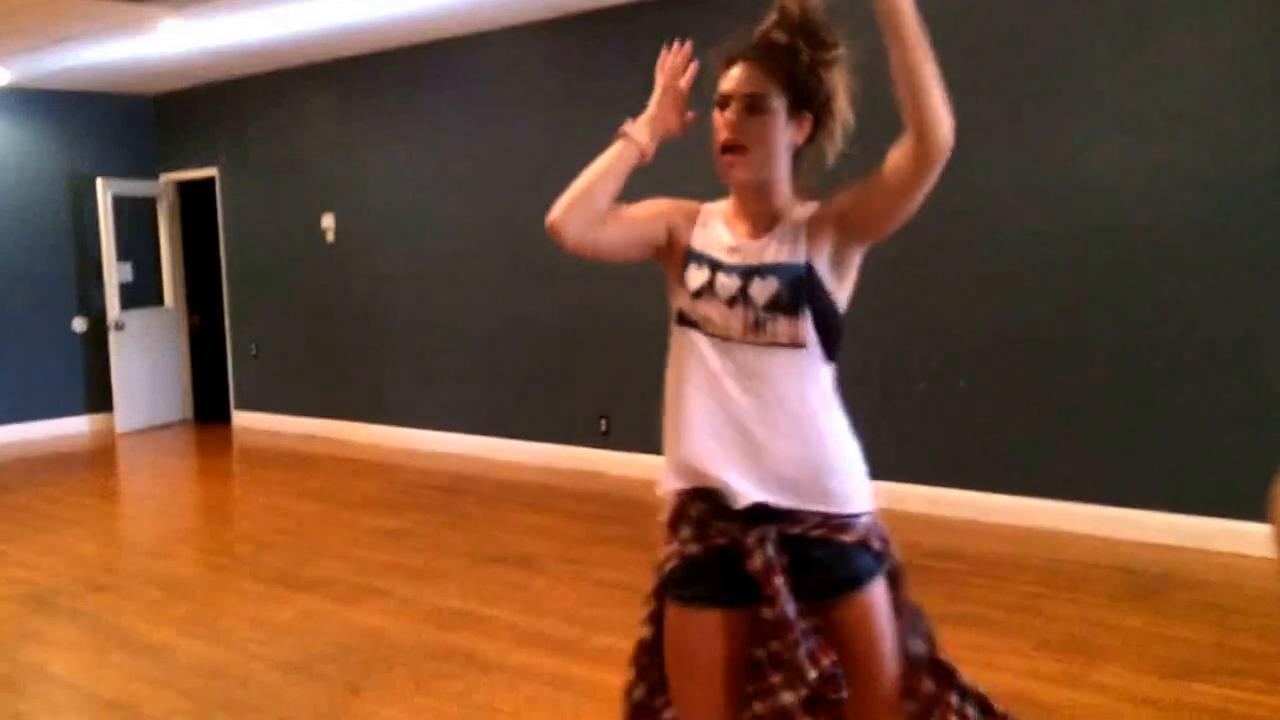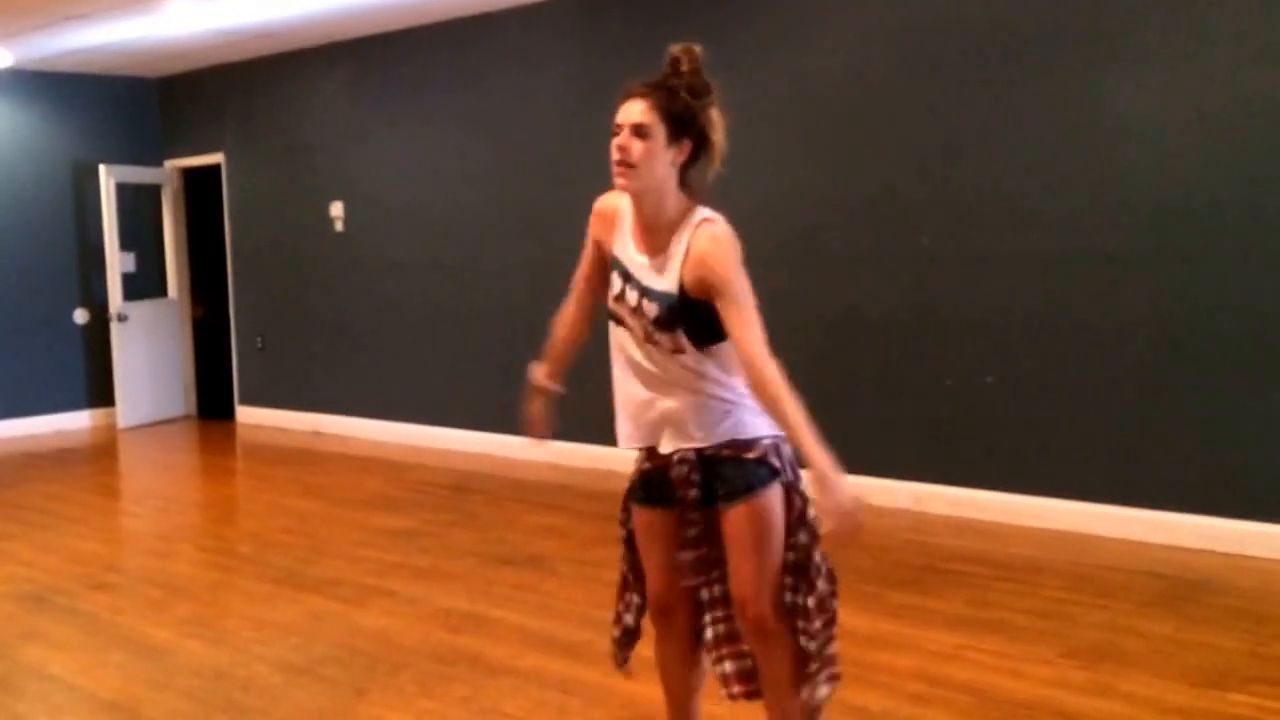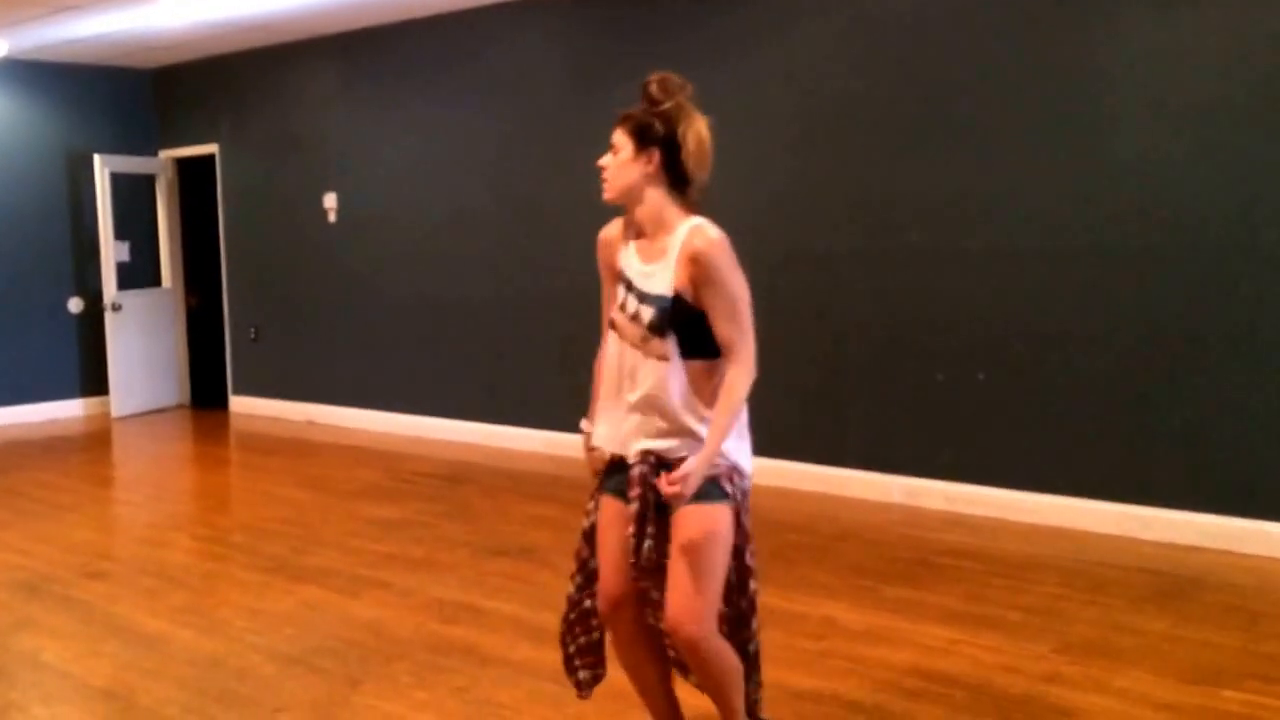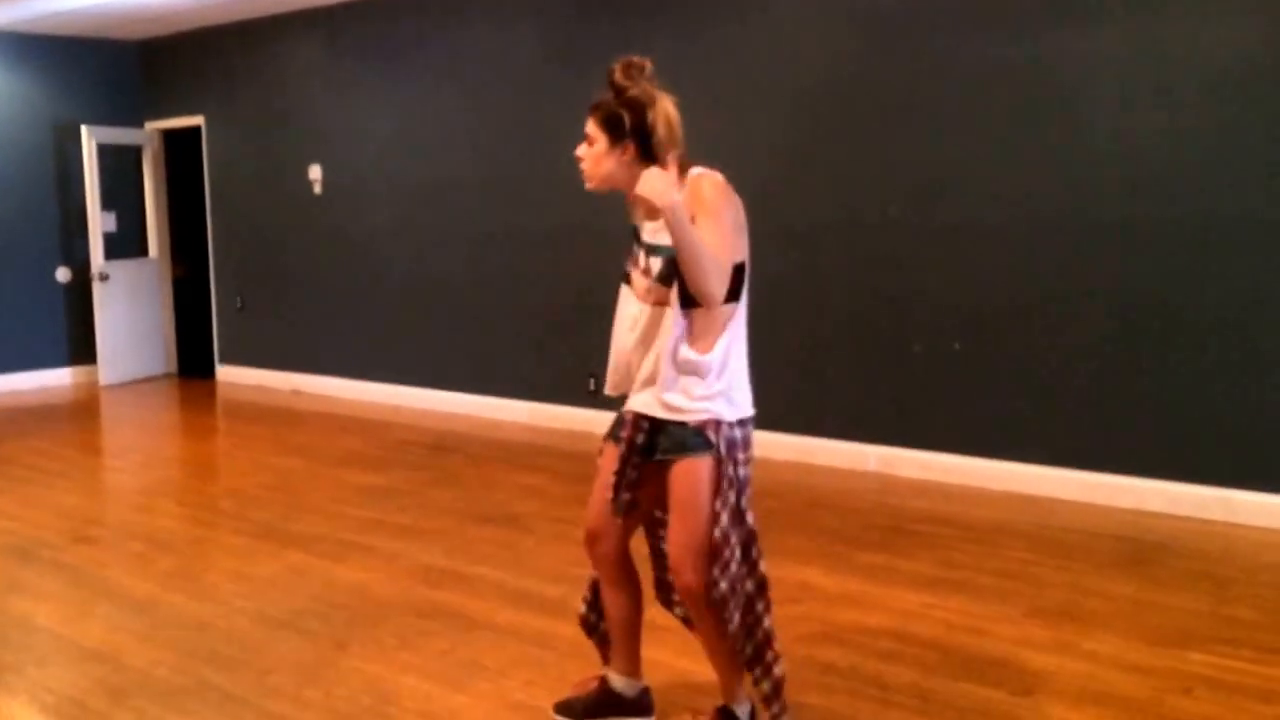
dt=1s
person 1, frame 1
left shoulder: (835, 231)
right shoulder: (679, 227)
left elbow: (932, 144)
right elbow: (568, 226)
right wrist: (648, 130)
left hip: (823, 504)
right hip: (710, 511)
person 1, frame 2
left shoulder: (708, 241)
right shoulder: (609, 214)
left elbow: (756, 355)
right elbow: (581, 304)
left wrist: (820, 460)
right wrist: (545, 379)
left hip: (739, 443)
right hip: (658, 448)
left knee: (758, 609)
right knee: (666, 603)
person 1, frame 3
left shoulder: (702, 245)
right shoulder: (613, 241)
left elbow: (742, 358)
left wrist: (710, 453)
right wrist: (597, 424)
left hip: (698, 458)
right hip: (629, 453)
left knee: (687, 623)
right knee: (612, 603)
person 1, frame 4
left shoulder: (707, 191)
right shoulder: (648, 200)
left elbow: (711, 293)
left wrist: (672, 212)
left hip: (704, 414)
right hip: (644, 406)
left knee: (692, 573)
right knee: (602, 539)
